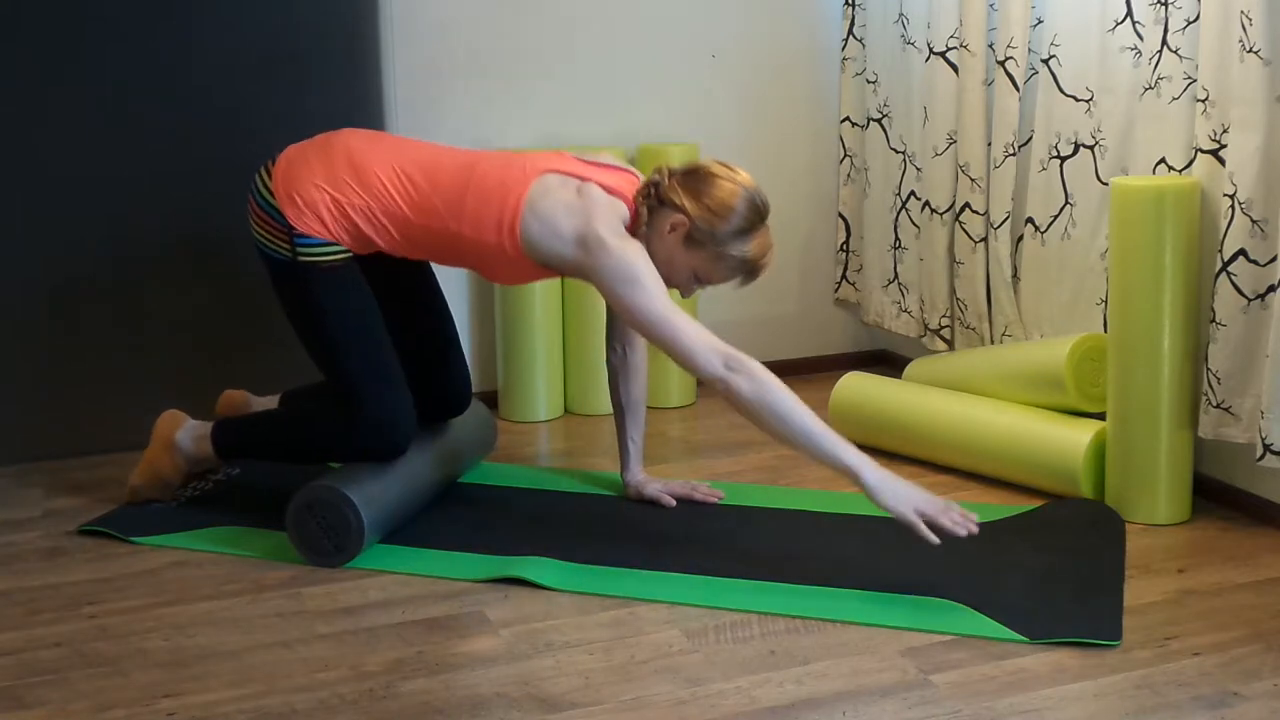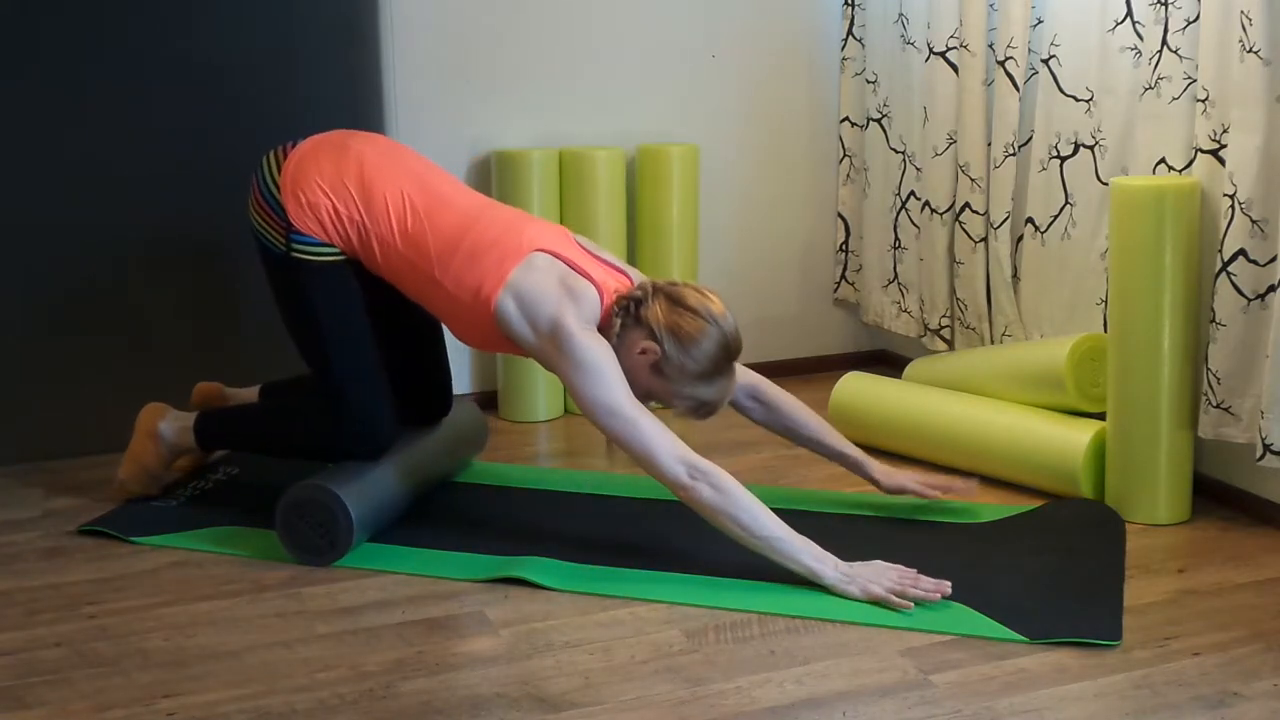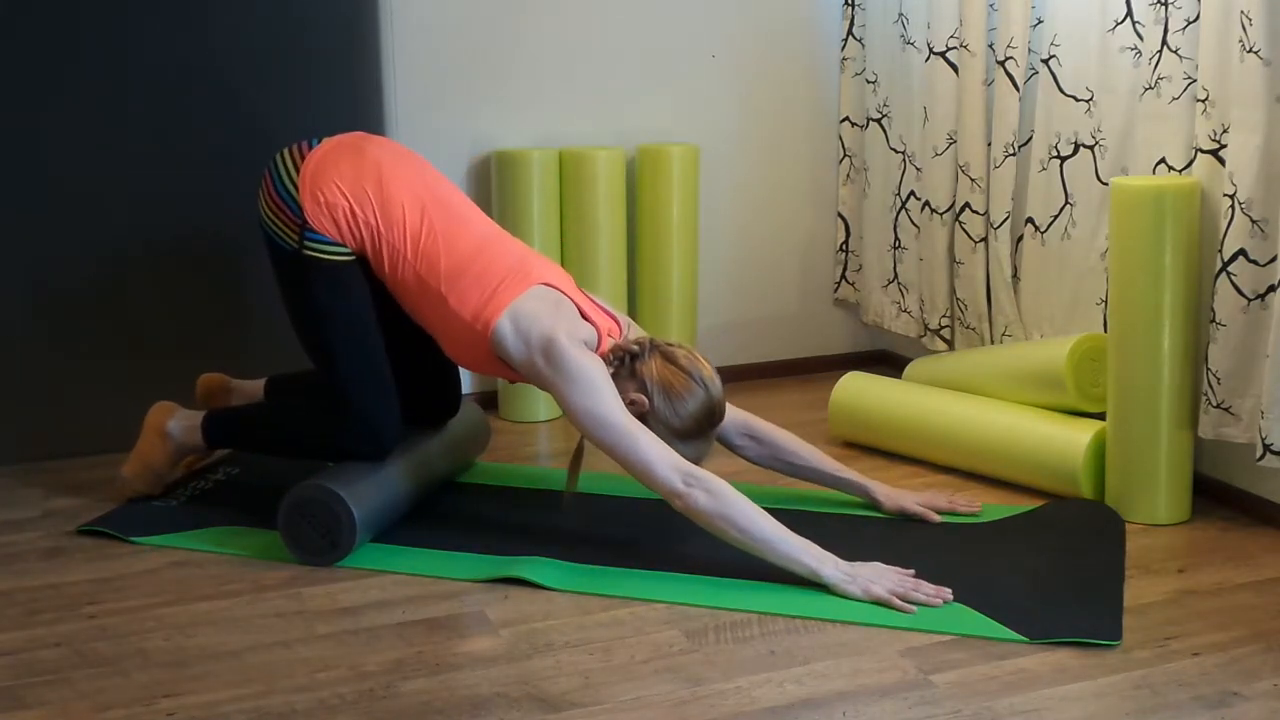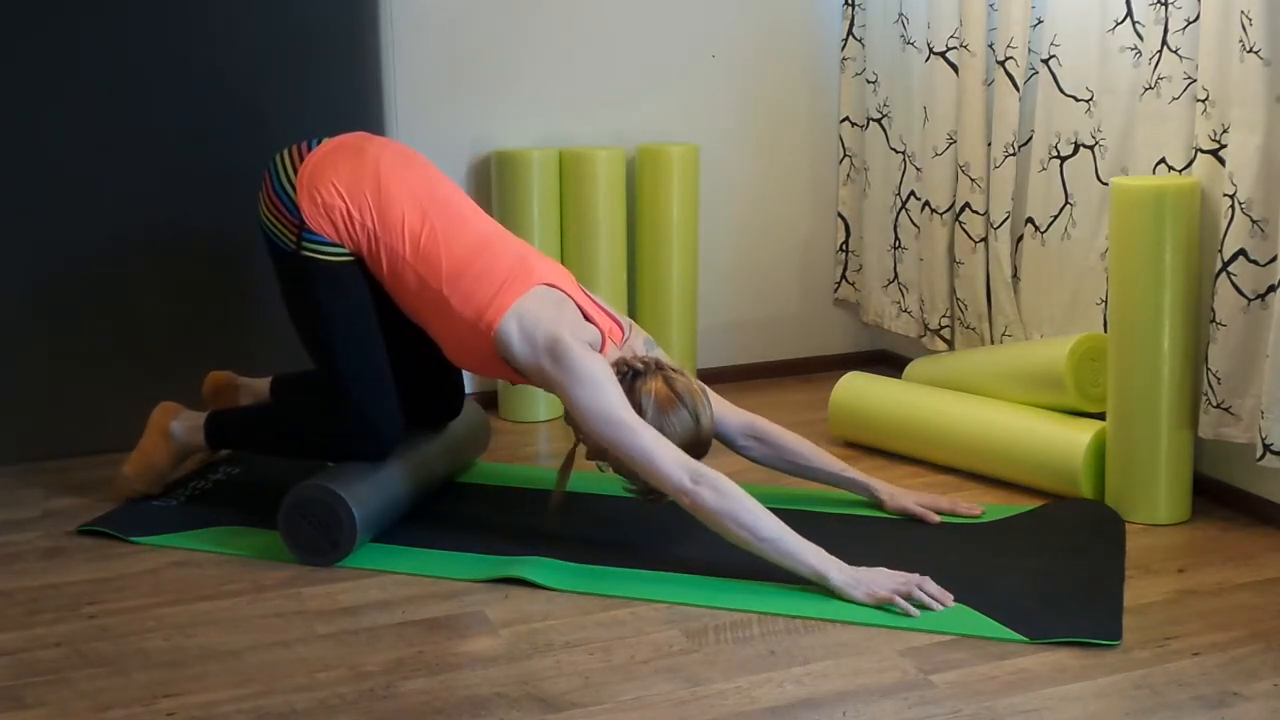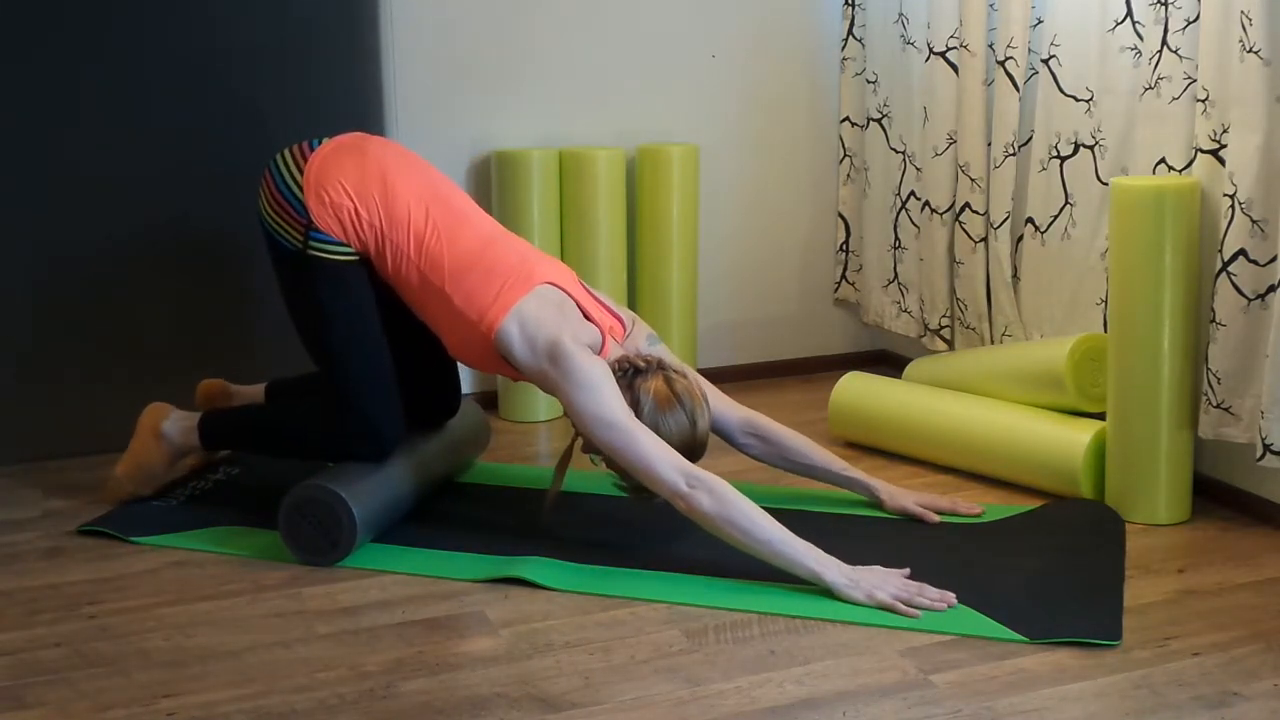
dt=1s
person 1, frame 1
left shoulder: (633, 198)
right shoulder: (603, 237)
left elbow: (625, 338)
right elbow: (724, 369)
left wrist: (634, 470)
right wrist: (869, 473)
left hip: (357, 182)
right hip: (306, 205)
left knee: (444, 400)
right knee: (383, 430)
left ankle: (256, 410)
right ankle: (196, 441)
person 1, frame 2
left shoulder: (630, 295)
right shoulder: (571, 329)
left elbow: (745, 384)
right elbow: (690, 477)
left wrist: (872, 467)
right wrist: (837, 573)
left hip: (359, 176)
right hip: (306, 199)
left knee: (420, 405)
right knee: (361, 430)
left ankle: (234, 401)
right ankle: (182, 430)
person 1, frame 3
left shoulder: (616, 340)
right shoulder: (567, 356)
left elbow: (741, 428)
right elbow: (688, 487)
left wrist: (877, 490)
right wrist: (842, 575)
left hip: (367, 178)
right hip: (318, 198)
left knee: (428, 406)
right knee: (369, 430)
left ankle: (239, 394)
right ankle: (189, 428)
person 1, frame 4
left shoulder: (618, 342)
right shoulder: (568, 353)
left elbow: (740, 427)
right elbow: (691, 482)
left wrist: (879, 489)
right wrist: (841, 576)
left hip: (368, 176)
right hip: (318, 199)
left knee: (431, 407)
right knee: (370, 431)
left ankle: (251, 394)
right ankle: (192, 429)
person 1, frame 5
left shoulder: (625, 336)
right shoulder: (569, 355)
left elbow: (743, 424)
right elbow: (689, 487)
left wrist: (879, 488)
right wrist: (843, 577)
left hip: (365, 178)
right hip: (321, 199)
left knee: (430, 407)
right knee: (371, 432)
left ankle: (243, 399)
right ankle: (187, 429)
